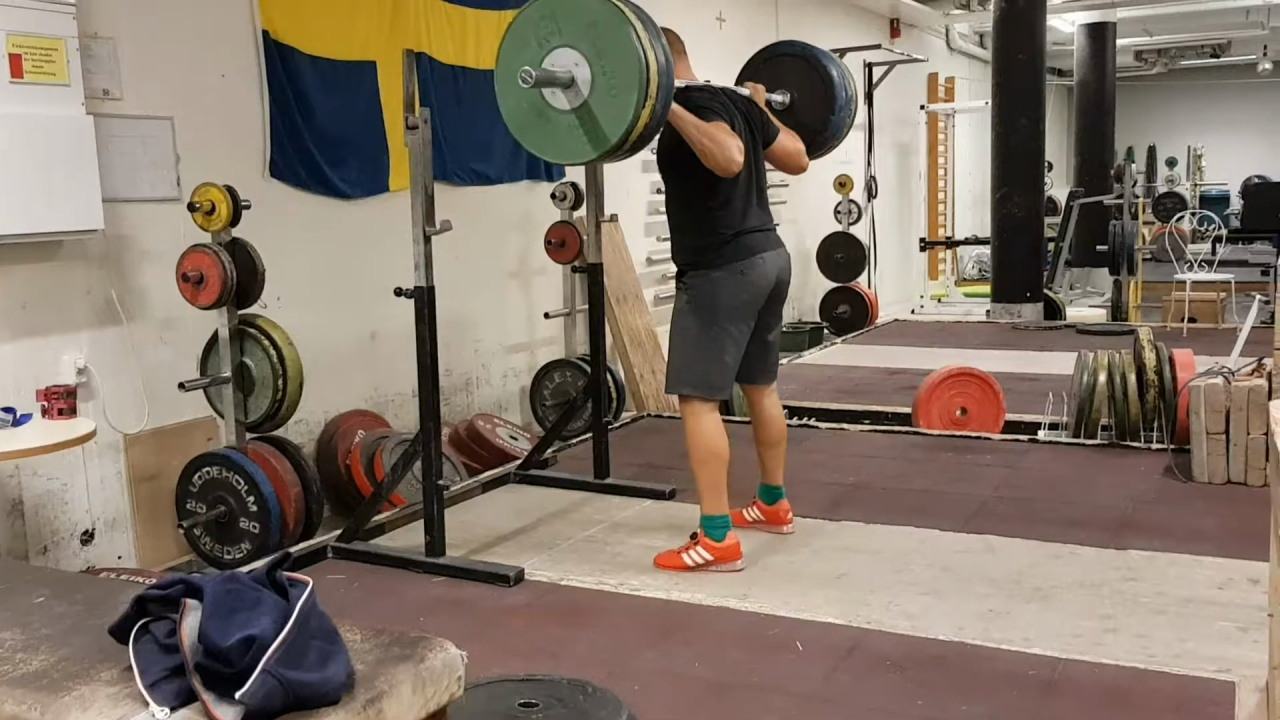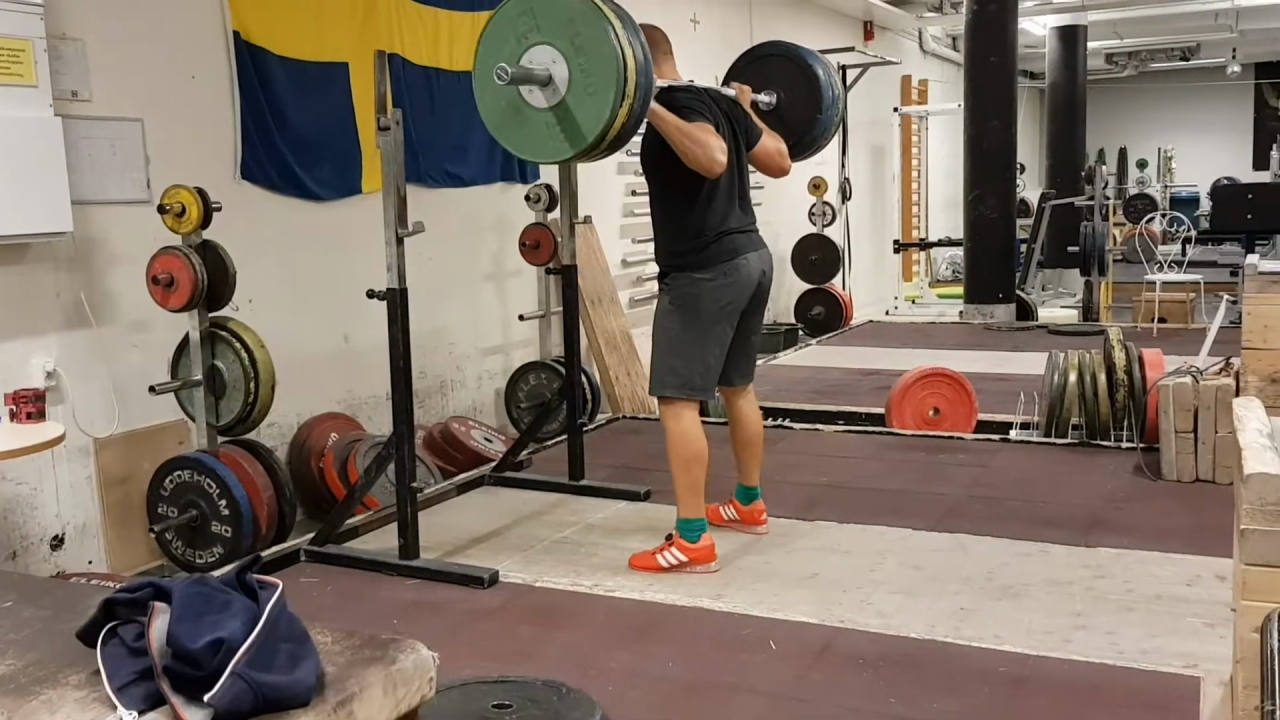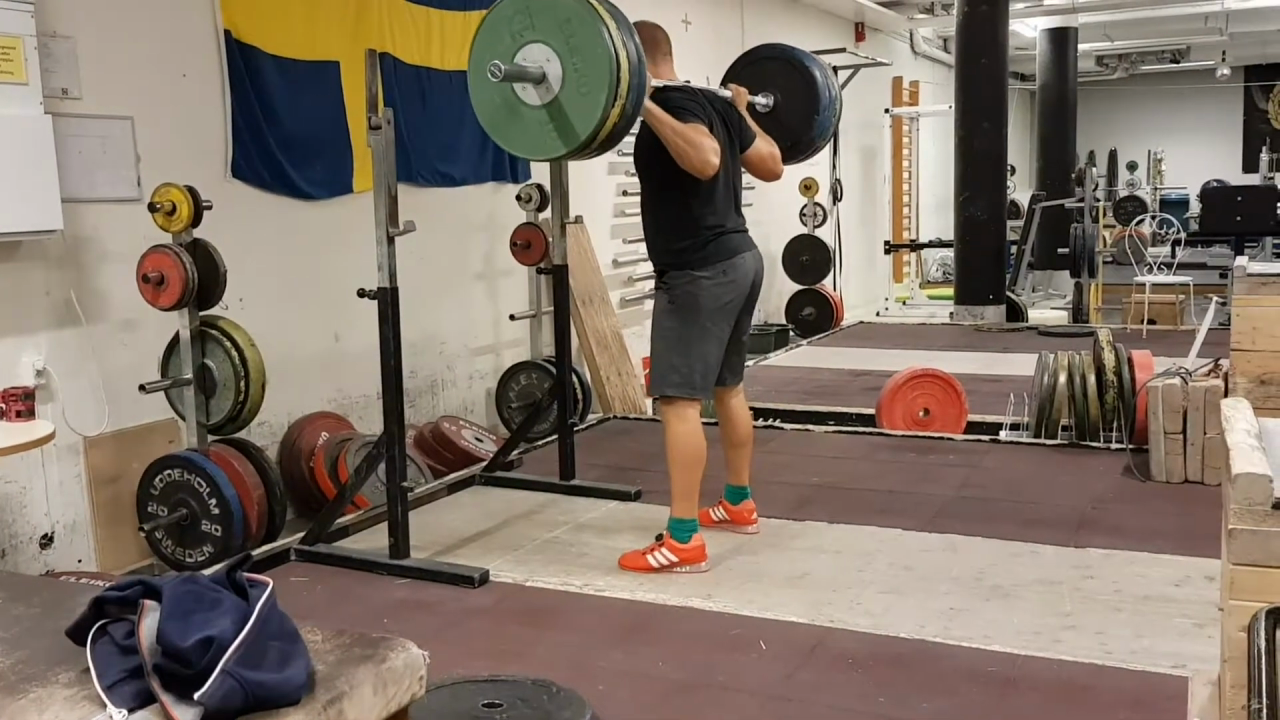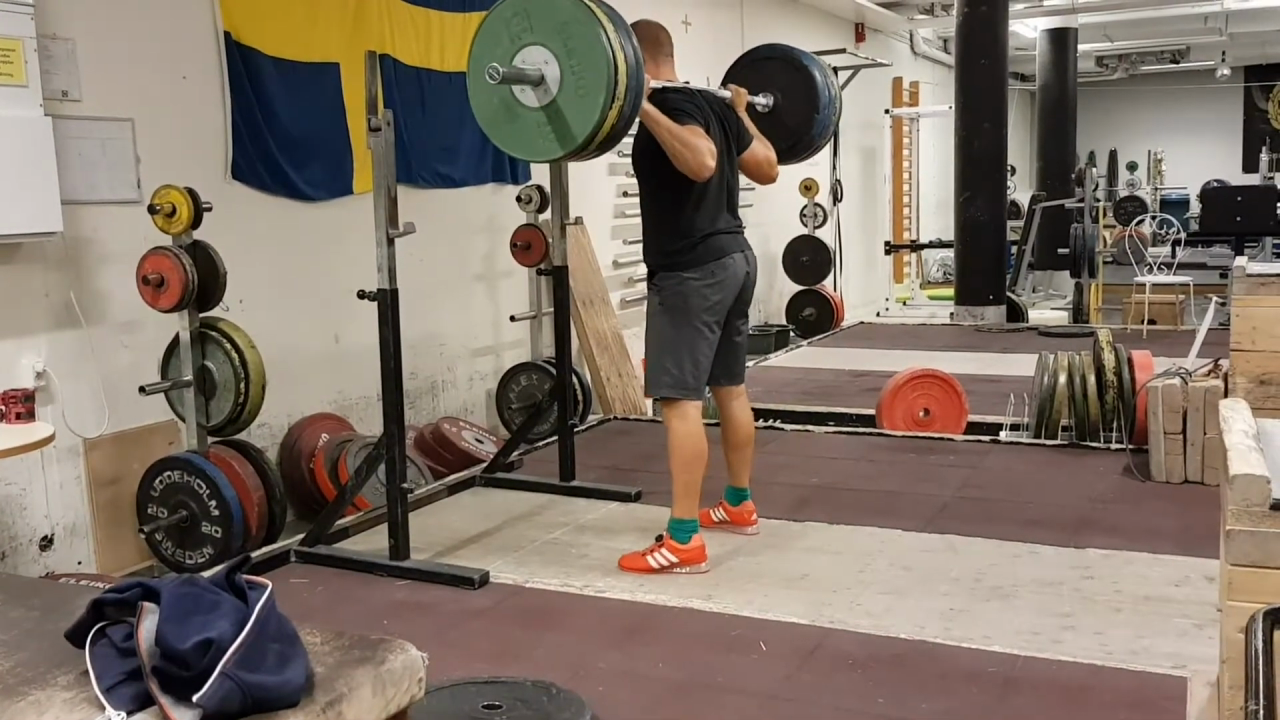
dt=1s
person 1, frame 1
left shoulder: (695, 105)
right shoulder: (735, 102)
left elbow: (729, 159)
right elbow: (797, 158)
left wrist: (666, 107)
right wrist: (763, 109)
left hip: (721, 270)
right hip: (766, 257)
left knee: (698, 399)
right knee: (760, 387)
left ankle: (717, 539)
right ankle: (773, 504)
person 1, frame 2
left shoulder: (677, 105)
right shoulder: (720, 103)
left elbow: (712, 159)
right elbow: (779, 162)
left wrist: (648, 106)
right wrist: (748, 111)
left hip: (705, 271)
right hip: (750, 258)
left knee: (678, 401)
right knee: (736, 388)
left ankle: (692, 541)
right ankle: (748, 504)
person 1, frame 3
left shoulder: (671, 105)
right shoulder: (714, 104)
left elbow: (705, 160)
right elbow: (771, 165)
left wrist: (643, 104)
right wrist: (742, 112)
left hip: (698, 272)
right hip: (739, 259)
left knee: (678, 400)
right knee: (726, 387)
left ankle: (683, 541)
right ankle: (739, 504)
person 1, frame 4
left shoulder: (669, 105)
right shoulder: (713, 105)
left elbow: (701, 162)
right elbow: (767, 167)
left wrist: (643, 106)
right wrist: (742, 113)
left hip: (691, 270)
right hip: (733, 258)
left knee: (679, 400)
right knee: (729, 388)
left ankle: (683, 541)
right ankle: (739, 504)
